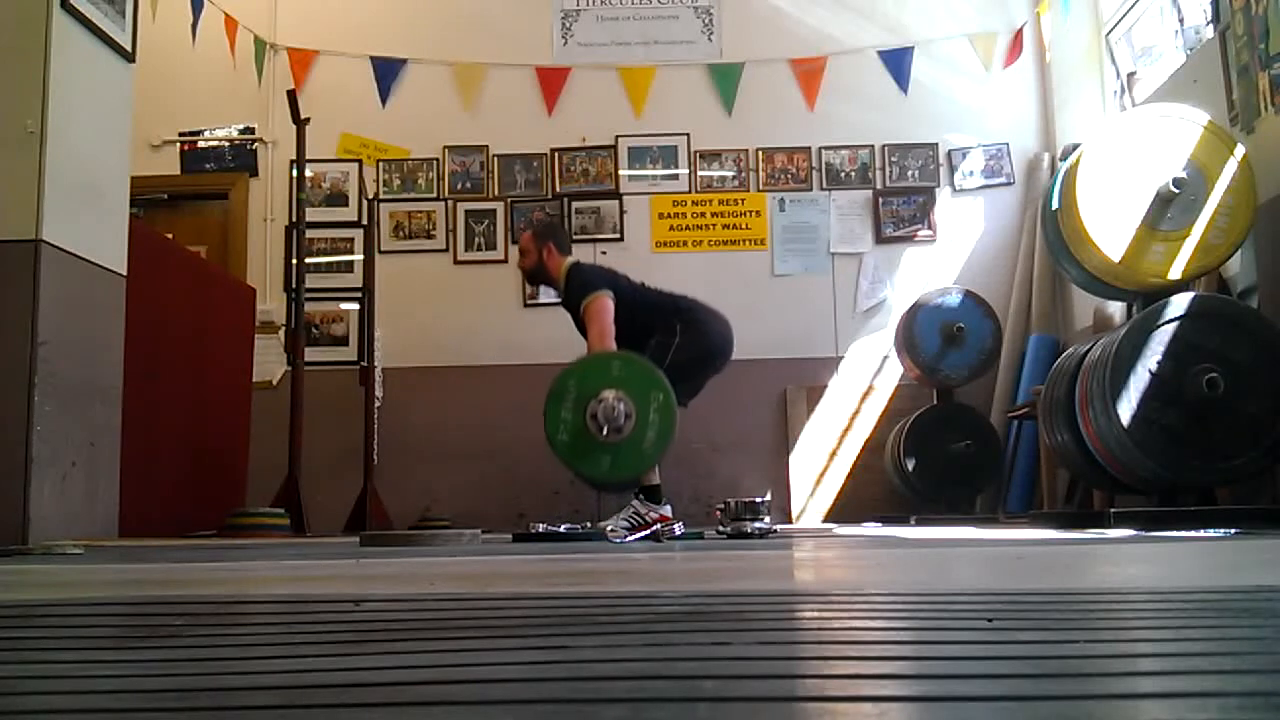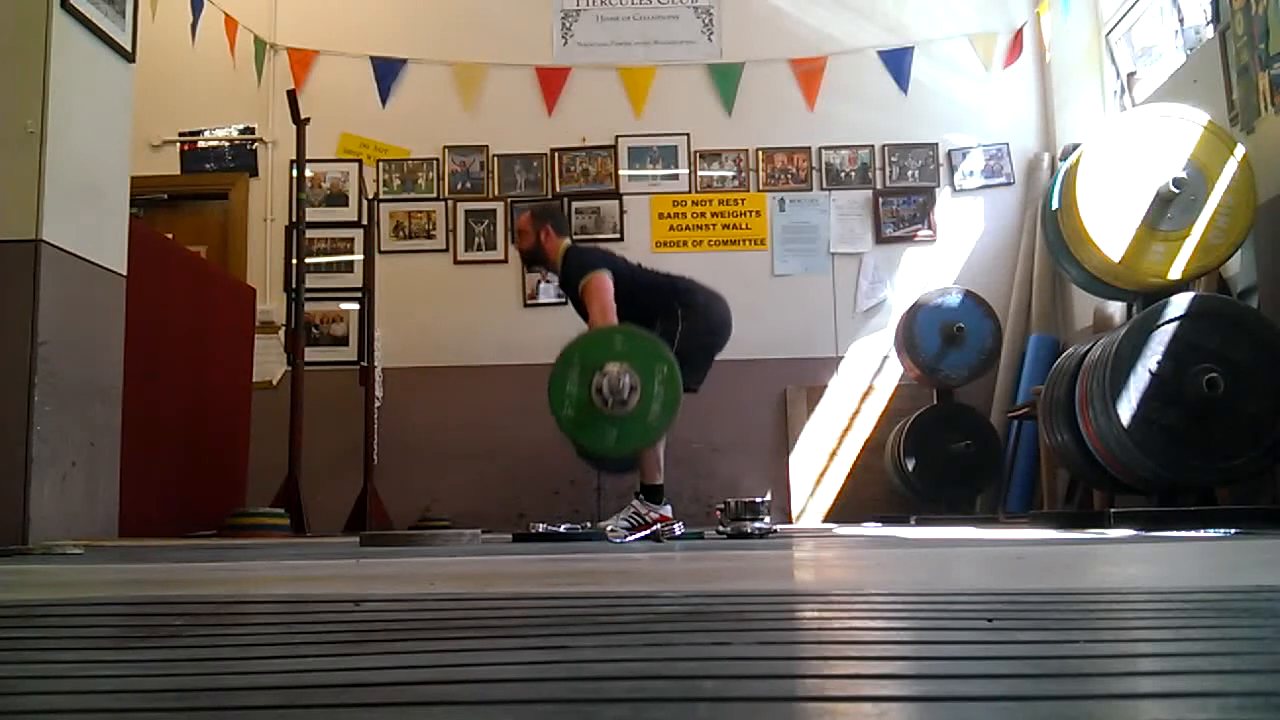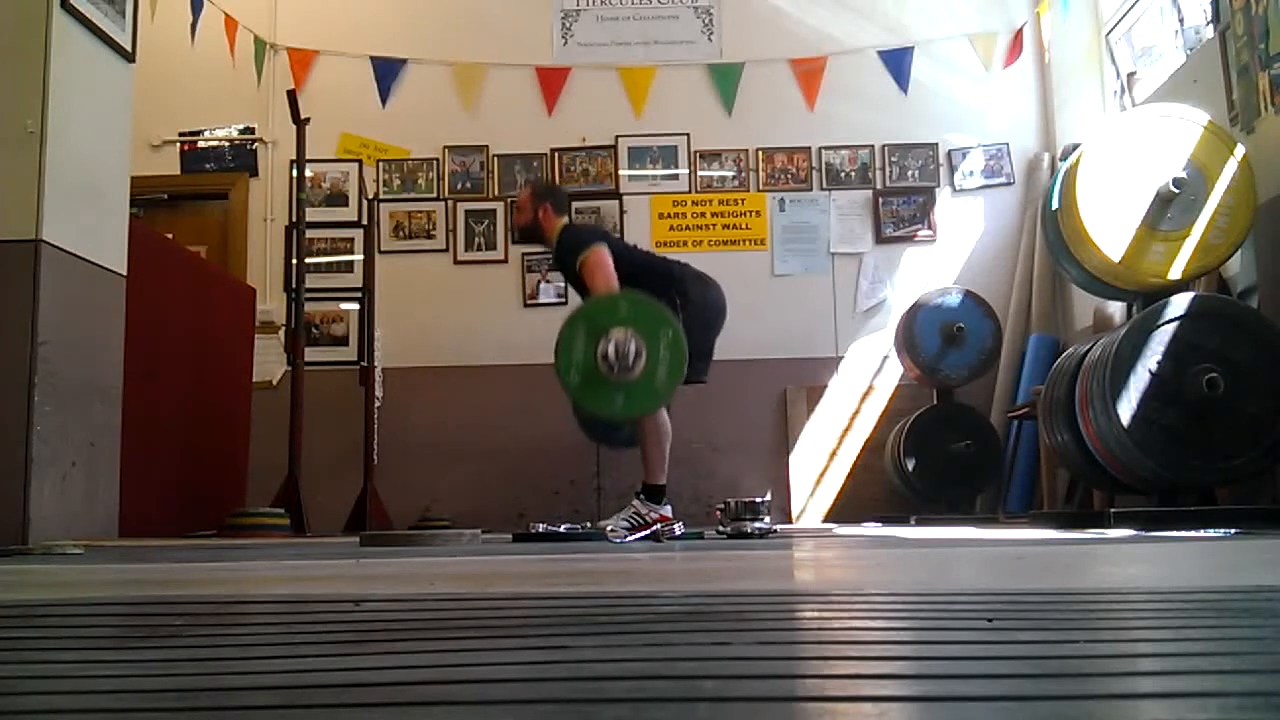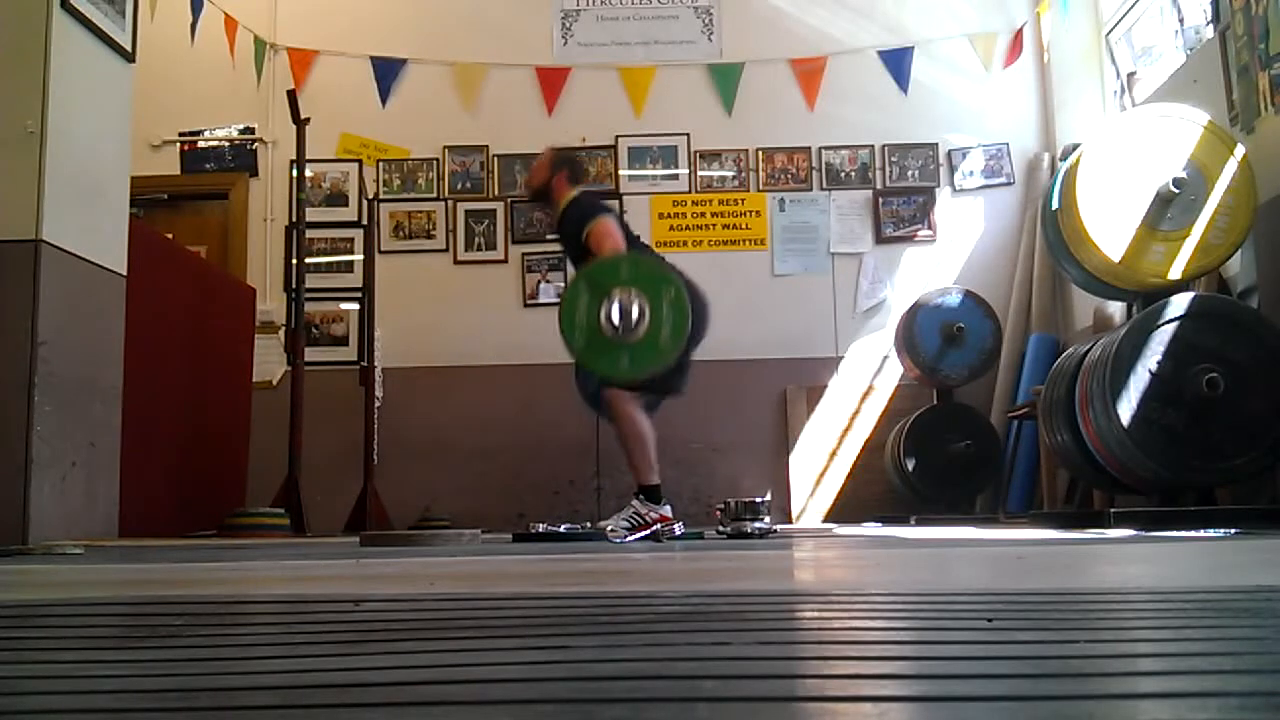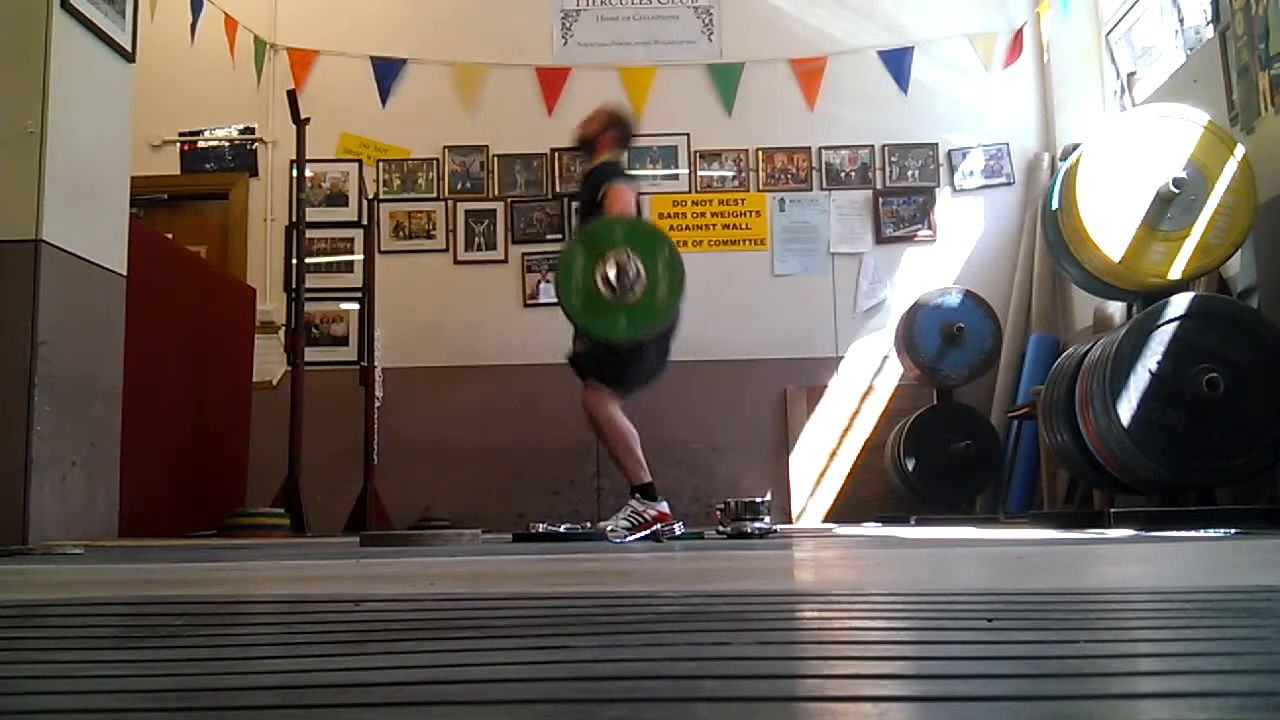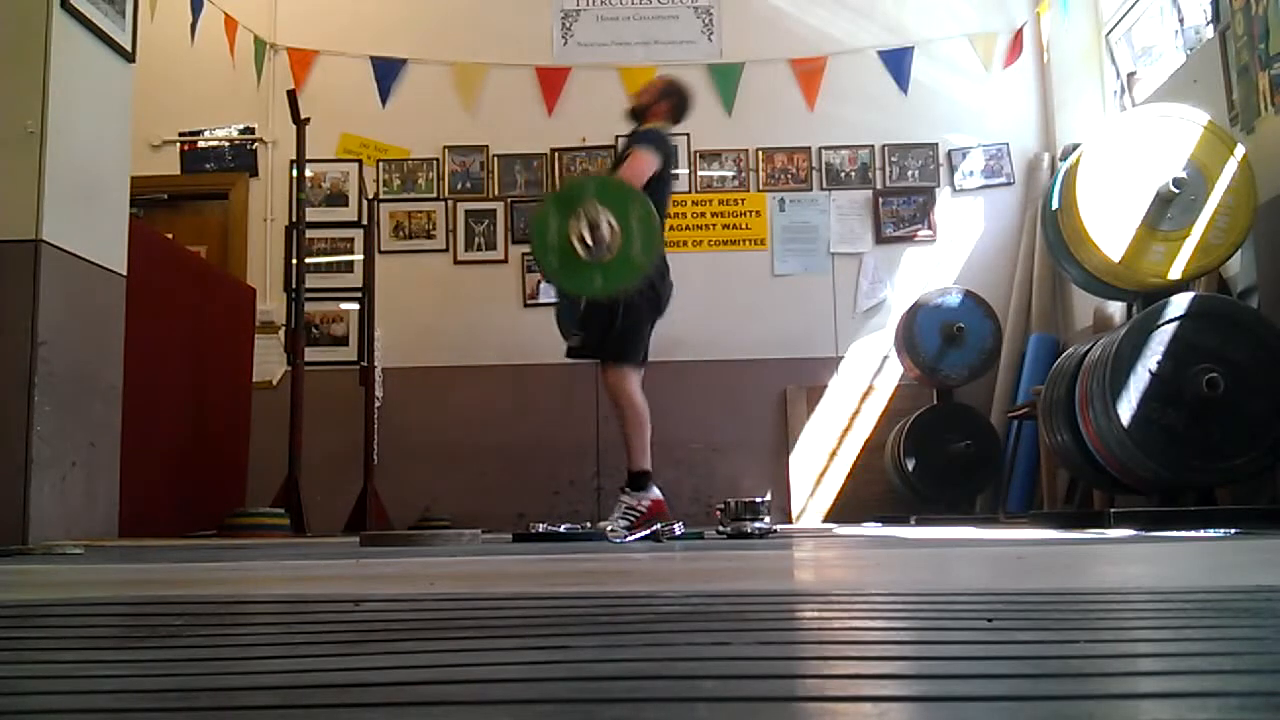
dt=0.1s
person 1, frame 1
left shoulder: (583, 279)
right shoulder: (578, 283)
left elbow: (603, 339)
right elbow: (603, 343)
left hip: (696, 331)
right hip: (700, 334)
left ankle: (652, 505)
right ankle: (650, 501)
person 1, frame 2
left shoulder: (580, 261)
right shoulder: (573, 268)
left elbow: (605, 318)
right elbow: (605, 322)
left hip: (694, 312)
right hip: (693, 315)
left ankle: (653, 505)
right ankle: (651, 501)
person 1, frame 3
left shoulder: (576, 238)
right shoulder: (570, 247)
left elbow: (607, 287)
right elbow: (603, 294)
left hip: (690, 299)
right hip: (690, 302)
left ankle: (654, 505)
right ankle: (651, 501)
person 1, frame 4
left shoulder: (584, 212)
right shoulder: (574, 219)
left elbow: (614, 255)
left knee: (621, 398)
right knee: (620, 399)
left ankle: (652, 506)
right ankle: (646, 502)
person 1, frame 5
left shoulder: (608, 174)
right shoulder: (601, 179)
left elbow: (623, 213)
left knee: (598, 399)
right knee: (601, 399)
left ankle: (649, 502)
right ankle: (645, 498)
person 1, frame 6
left shoulder: (650, 142)
right shoulder: (649, 145)
left elbow: (632, 176)
left knee: (620, 380)
right knee: (622, 383)
left ankle: (643, 492)
right ankle: (636, 489)
